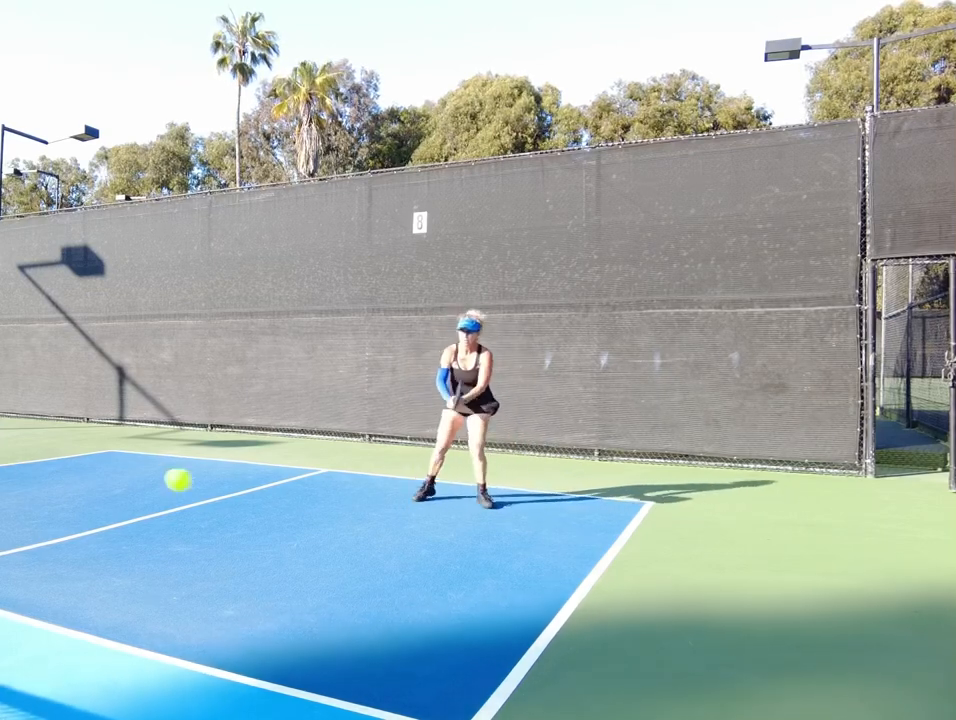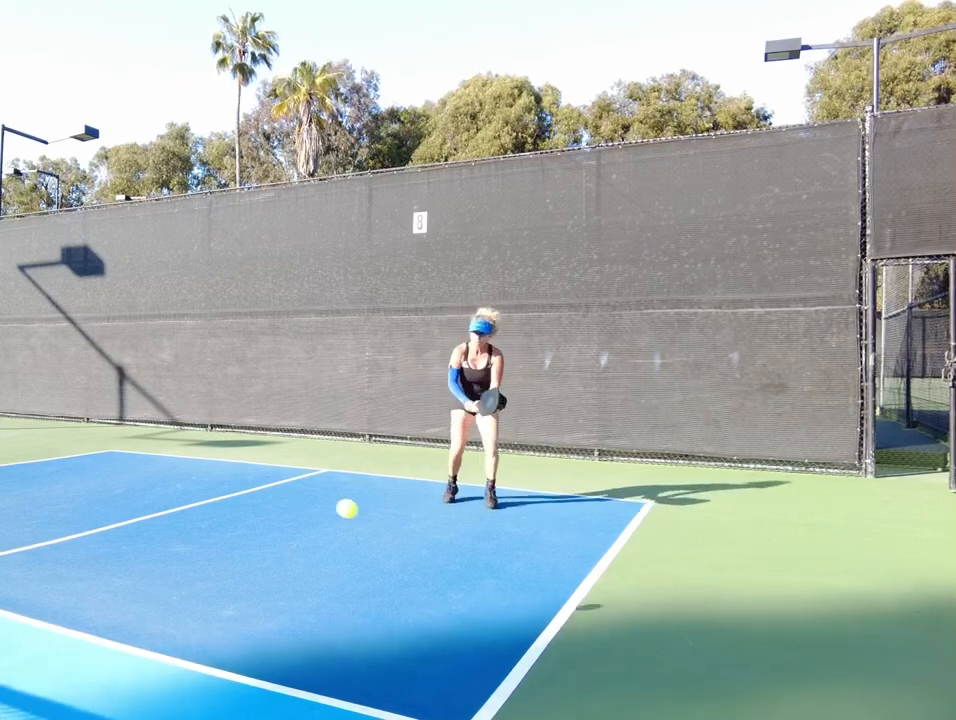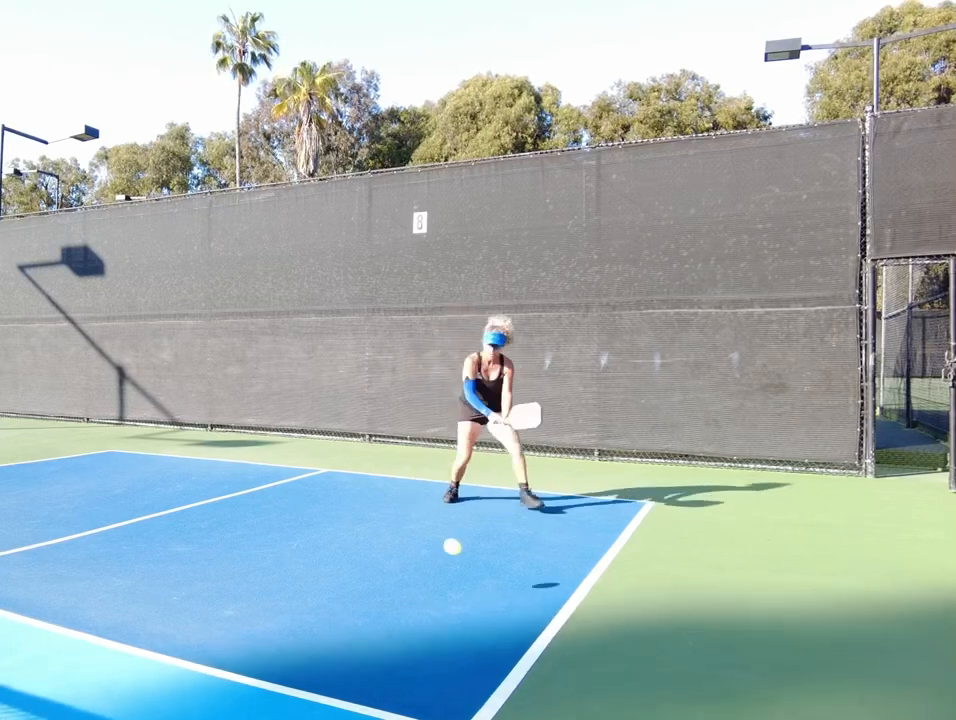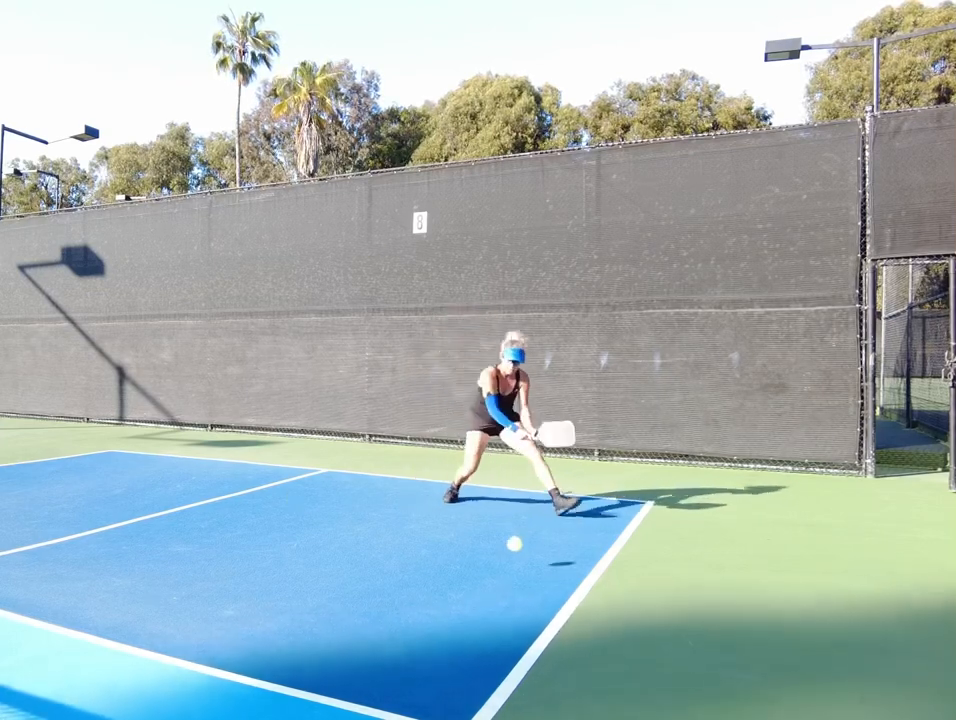
dt=0.1s
person 1, frame 1
left shoulder: (485, 354)
right shoulder: (450, 352)
left elbow: (482, 385)
right elbow: (441, 380)
left wrist: (464, 398)
right wrist: (449, 398)
left hip: (479, 405)
right hip: (455, 404)
left knee: (476, 448)
right knee: (441, 446)
left ankle: (481, 492)
right ankle: (428, 485)
person 1, frame 2
left shoulder: (496, 355)
right shoulder: (460, 351)
left elbow: (495, 385)
right elbow: (452, 382)
right wrist: (466, 402)
right hip: (462, 404)
left knee: (491, 445)
right knee: (457, 447)
left ankle: (490, 489)
right ankle: (452, 484)
person 1, frame 3
left shoulder: (507, 365)
right shoulder: (472, 361)
left elbow: (507, 394)
right elbow: (470, 394)
left wrist: (505, 417)
right wrist: (489, 413)
left hip: (497, 411)
right hip: (471, 410)
left knee: (515, 447)
right knee: (463, 456)
left ankle: (524, 492)
right ankle: (453, 488)
person 1, frame 4
left shoulder: (522, 378)
right shoulder: (489, 375)
left elbow: (524, 408)
right elbow: (492, 408)
left wrist: (527, 429)
right wrist: (514, 429)
left hip: (508, 422)
right hip: (482, 420)
left knee: (535, 453)
right knee: (470, 467)
left ankle: (557, 498)
right ankle: (454, 488)
